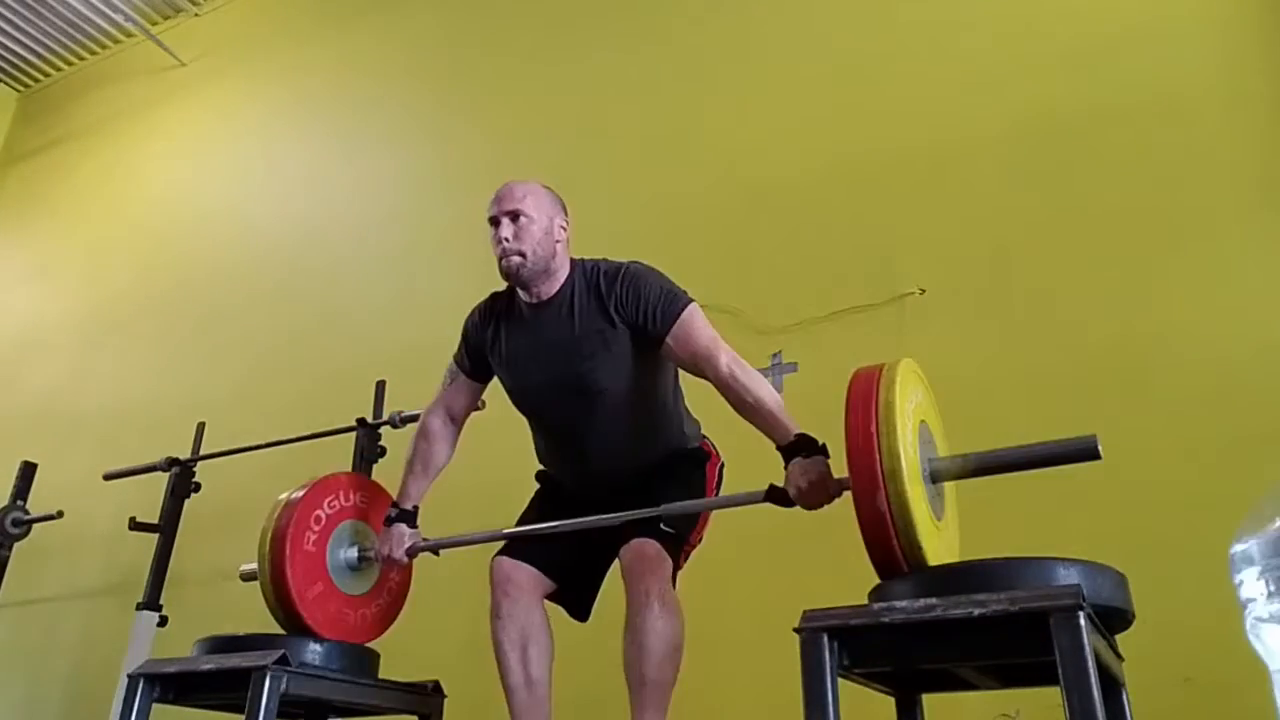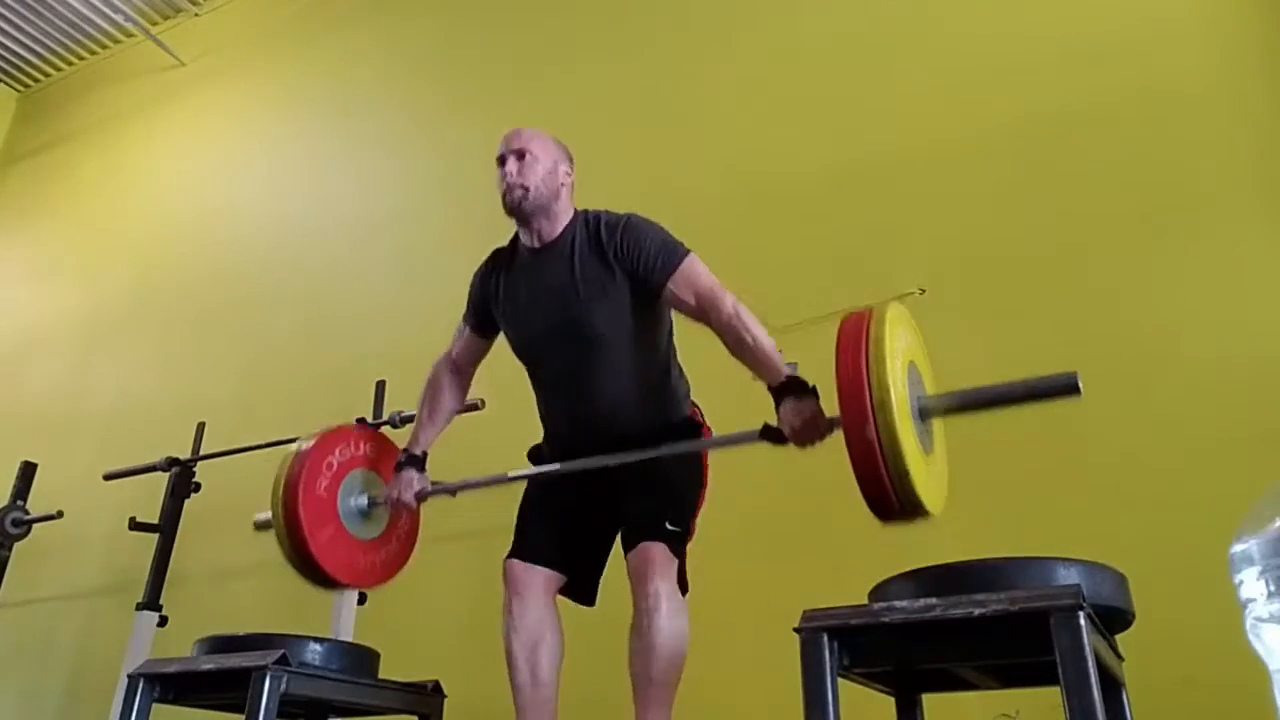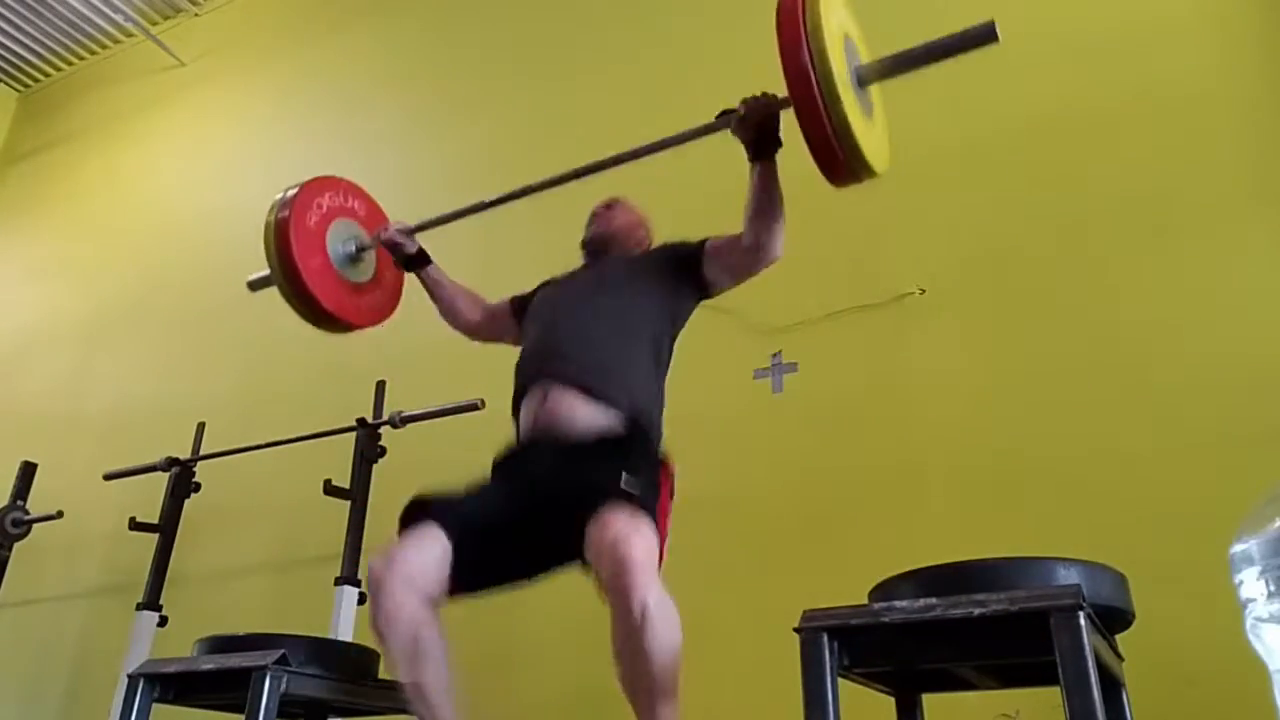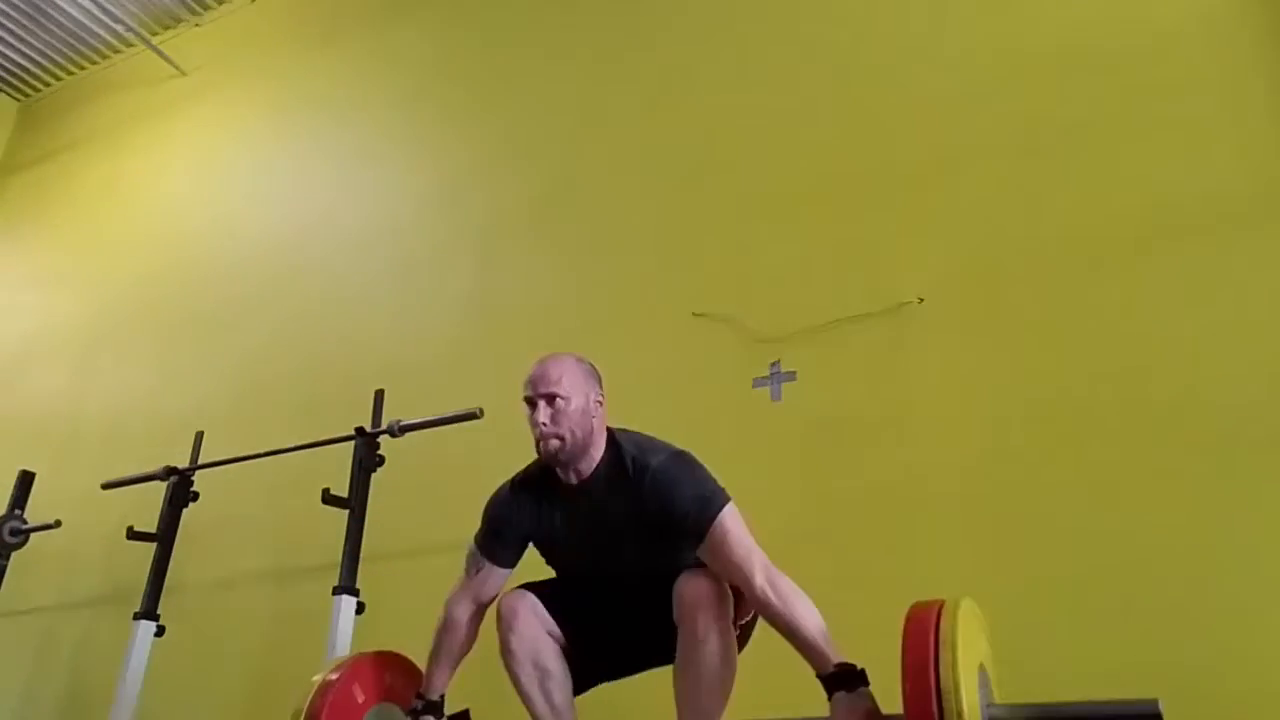
dt=0.5s
person 1, frame 1
left shoulder: (623, 287)
right shoulder: (488, 324)
left elbow: (719, 363)
right elbow: (444, 416)
left wrist: (799, 449)
right wrist: (403, 513)
left hip: (666, 470)
right hip: (573, 485)
left knee: (644, 568)
right knee: (511, 578)
person 1, frame 2
left shoulder: (620, 238)
right shoulder: (495, 275)
left elbow: (717, 308)
right elbow: (454, 368)
left wrist: (788, 389)
right wrist: (416, 456)
left hip: (658, 445)
right hip: (571, 454)
left knee: (654, 568)
right knee: (527, 581)
person 1, frame 3
left shoulder: (664, 271)
right shoulder: (553, 295)
left elbow: (761, 247)
right elbow: (478, 317)
left wrist: (761, 151)
right wrist: (417, 260)
left hip: (613, 456)
right hip: (527, 470)
left knee: (627, 563)
right knee: (392, 580)
person 1, frame 4
left shoulder: (659, 474)
right shoulder: (521, 498)
left elbow: (759, 579)
right elbow: (467, 600)
left hip: (694, 613)
right hip: (604, 609)
left knee: (701, 590)
right knee: (518, 611)
